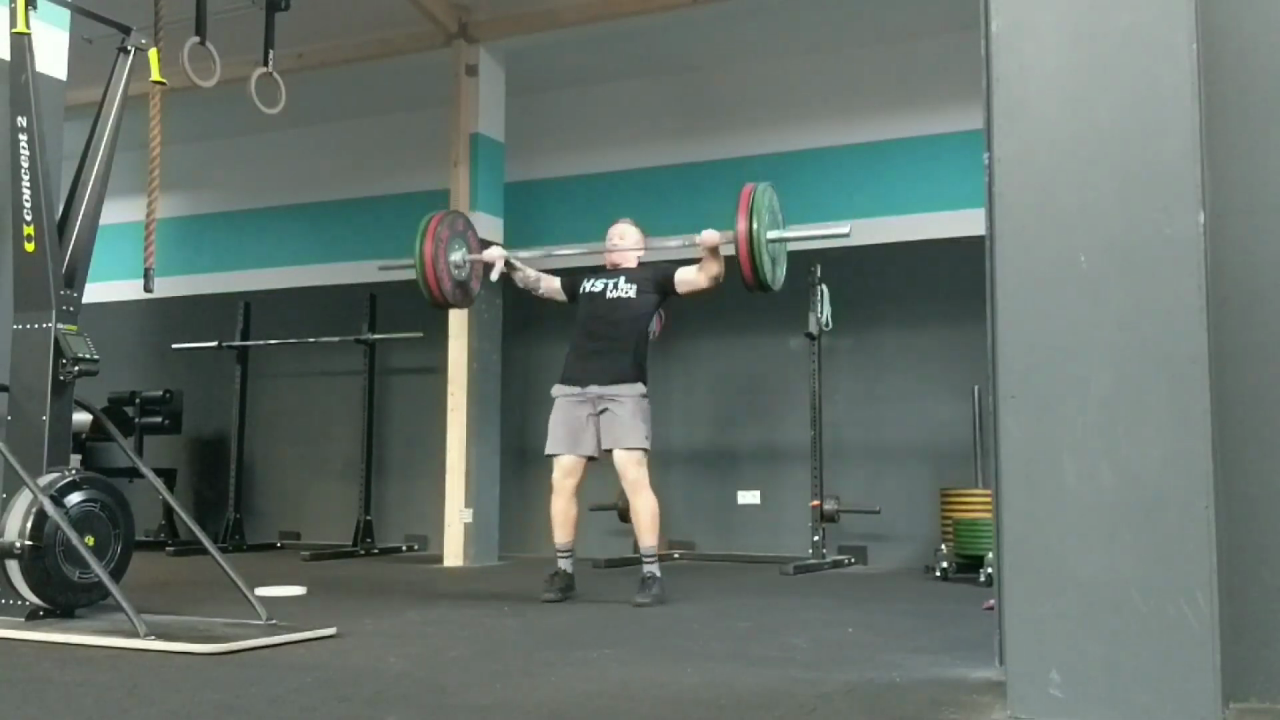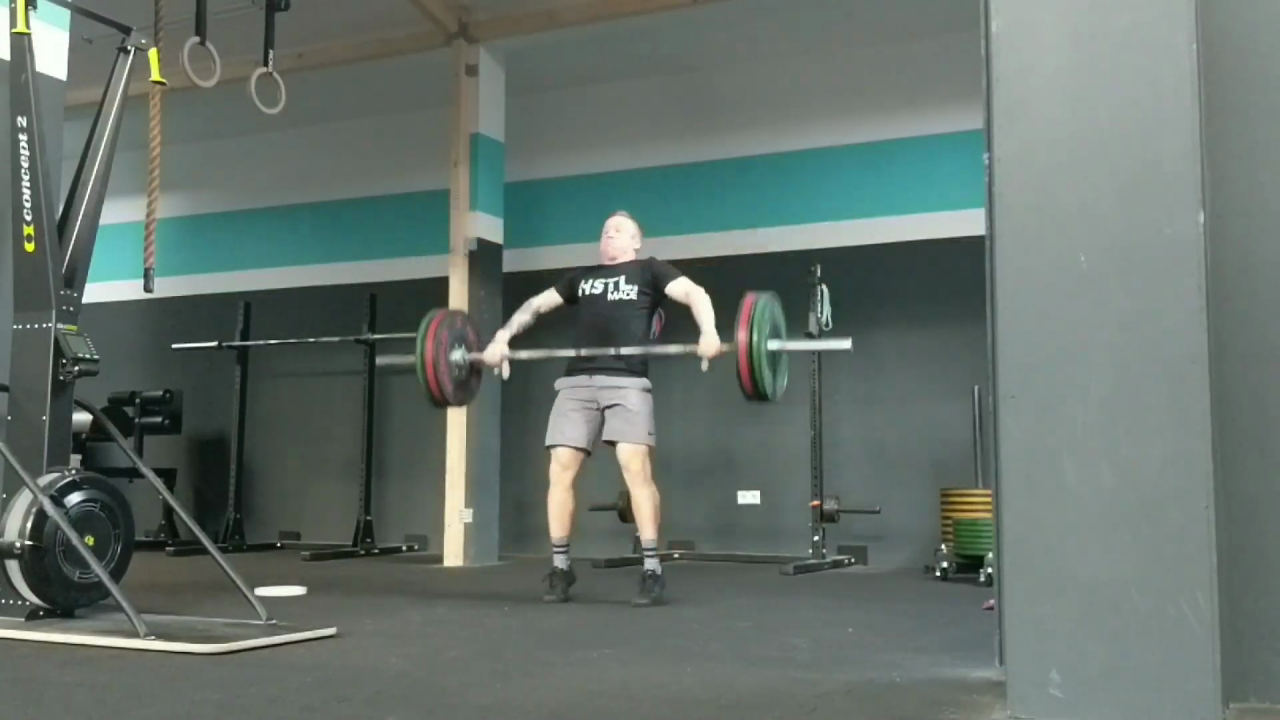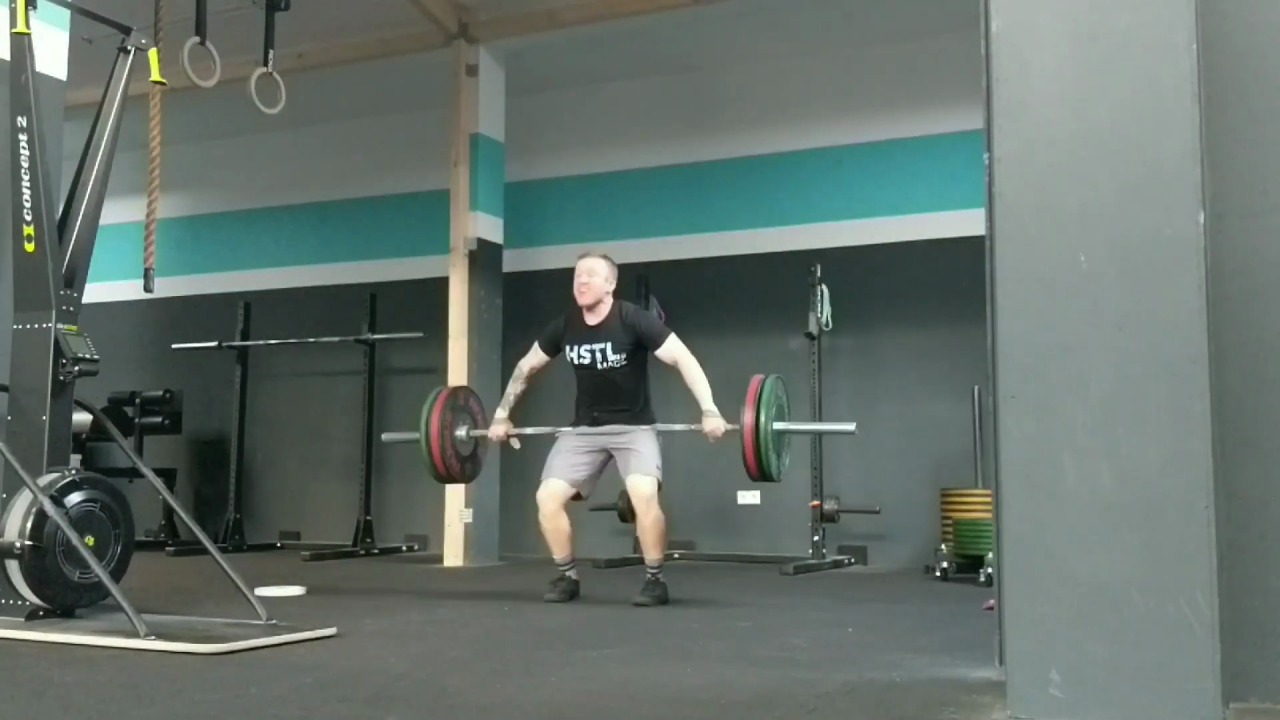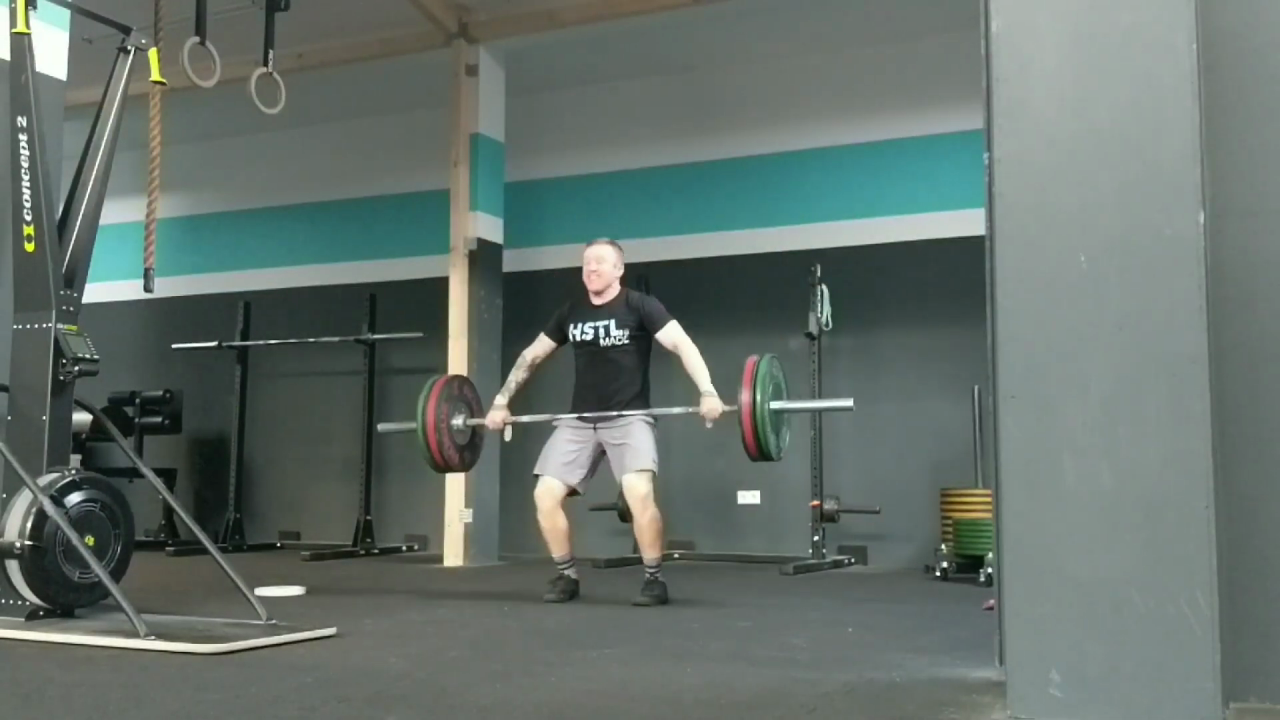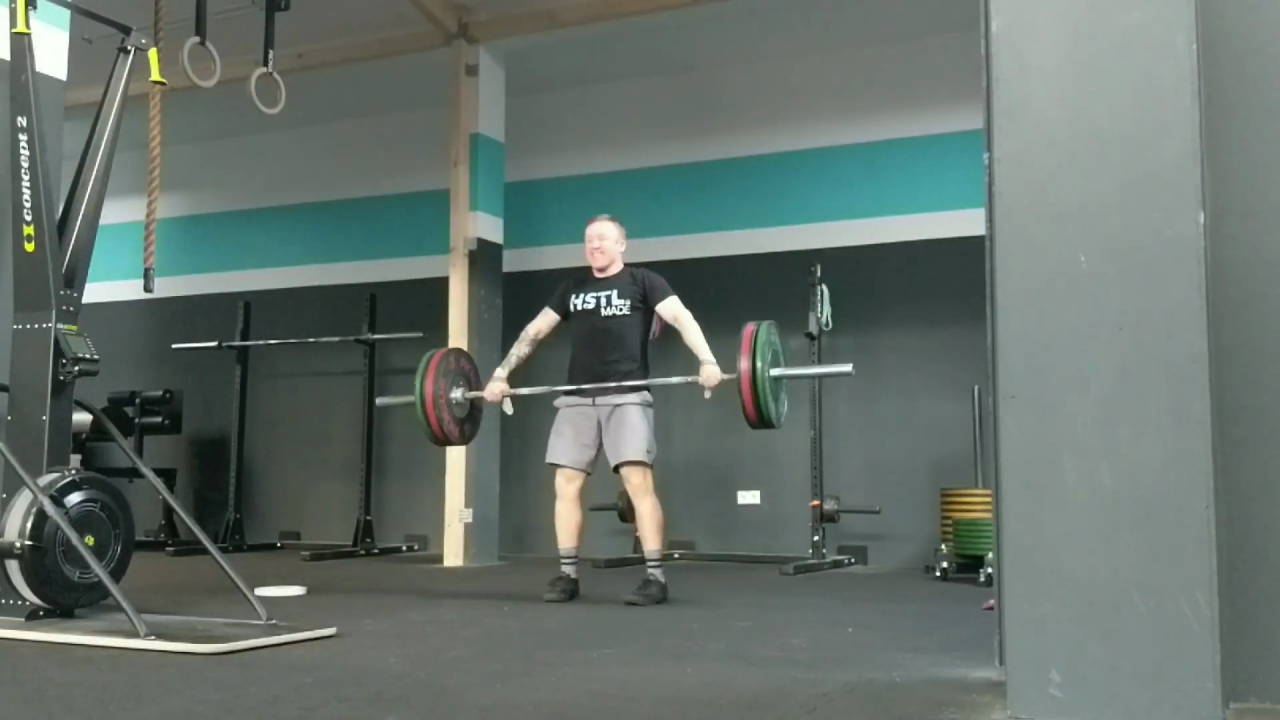
dt=0.2s
person 1, frame 1
left shoulder: (652, 276)
right shoulder: (586, 279)
left elbow: (706, 275)
right elbow: (538, 283)
left wrist: (711, 252)
right wrist: (505, 260)
left hip: (624, 388)
right hip: (573, 388)
left knee: (634, 478)
right knee: (563, 478)
left ankle: (651, 575)
right ankle: (564, 571)
person 1, frame 2
left shoulder: (649, 271)
right shoulder: (582, 276)
left elbow: (694, 295)
right elbow: (537, 305)
left wrist: (708, 331)
right wrist: (502, 337)
left hip: (627, 382)
right hip: (577, 382)
left knee: (636, 469)
right knee: (560, 470)
left ankle: (652, 572)
right ankle: (560, 568)
person 1, frame 3
left shoulder: (634, 320)
right shoulder: (564, 326)
left elbow: (684, 359)
right elbow: (526, 367)
left wrist: (709, 411)
right wrist: (502, 414)
left hip: (633, 428)
right hip: (585, 430)
left knee: (644, 495)
right knee: (548, 498)
left ankle: (655, 580)
right ankle: (568, 576)
person 1, frame 4
left shoulder: (640, 306)
right shoulder: (570, 311)
left elbow: (683, 345)
right elbow: (531, 355)
left wrist: (708, 393)
right wrist: (502, 400)
left hip: (628, 419)
right hip: (578, 421)
left knee: (639, 493)
right knee: (546, 496)
left ankle: (654, 579)
right ankle: (567, 575)
person 1, frame 5
left shoulder: (643, 281)
right shoulder: (573, 287)
left elbow: (681, 317)
right elbow: (535, 330)
left wrist: (707, 361)
right wrist: (502, 373)
left hip: (626, 398)
right hip: (577, 399)
left knee: (639, 484)
right knee: (566, 485)
left ankle: (655, 577)
right ankle: (568, 574)
